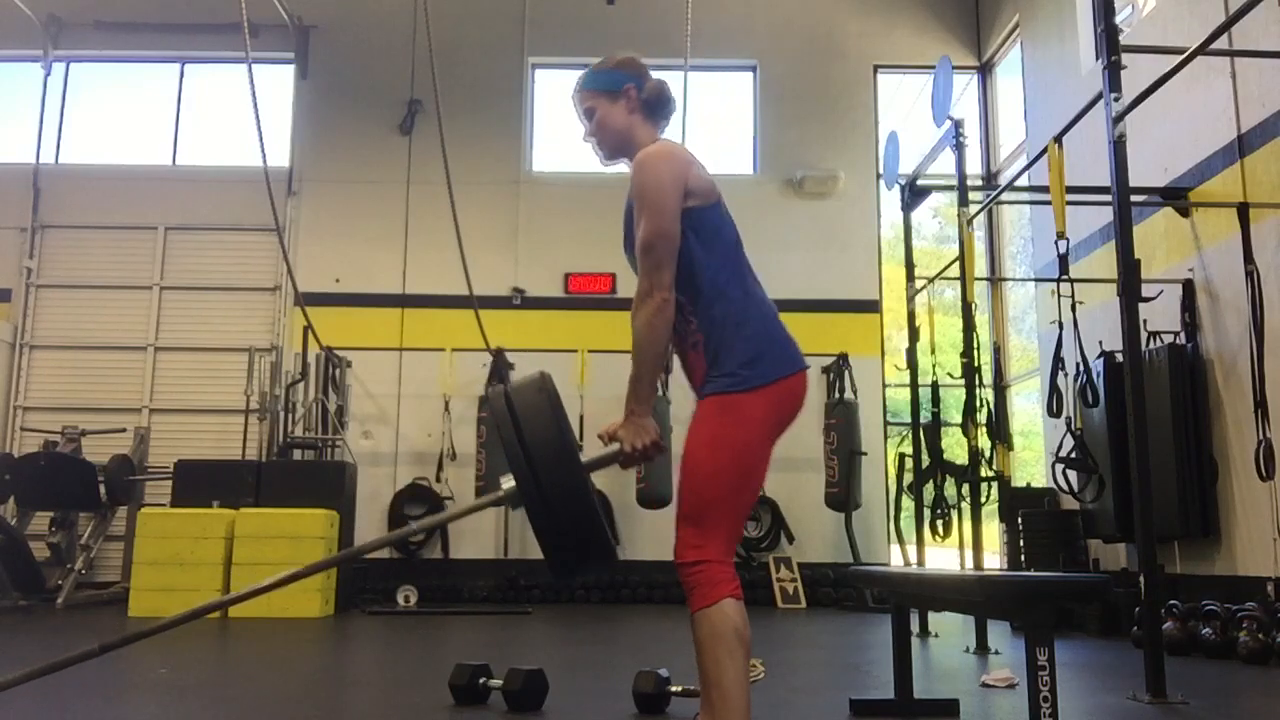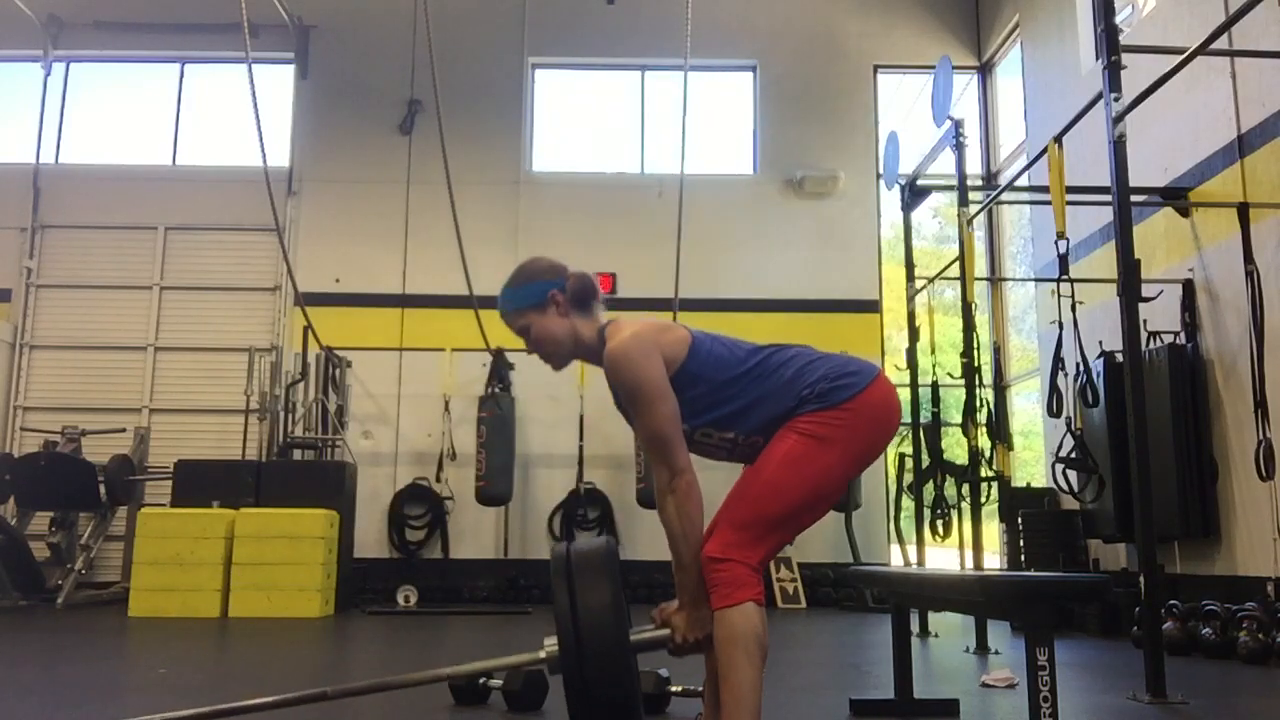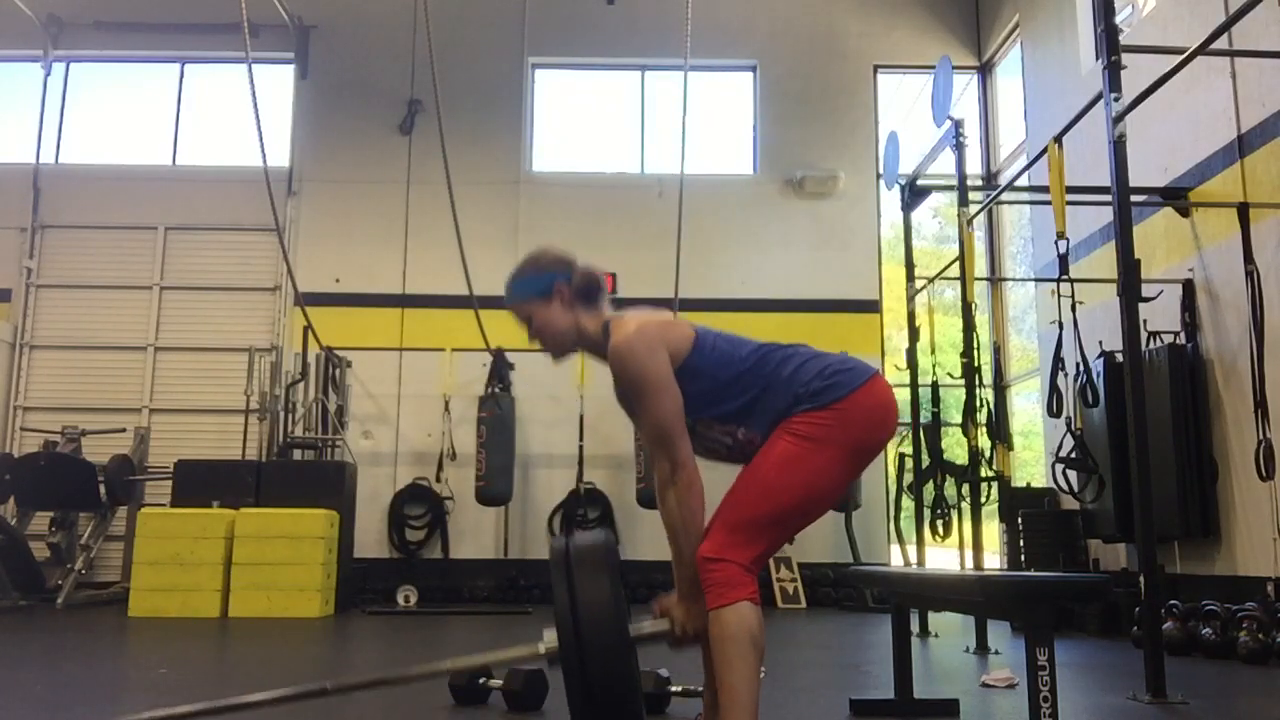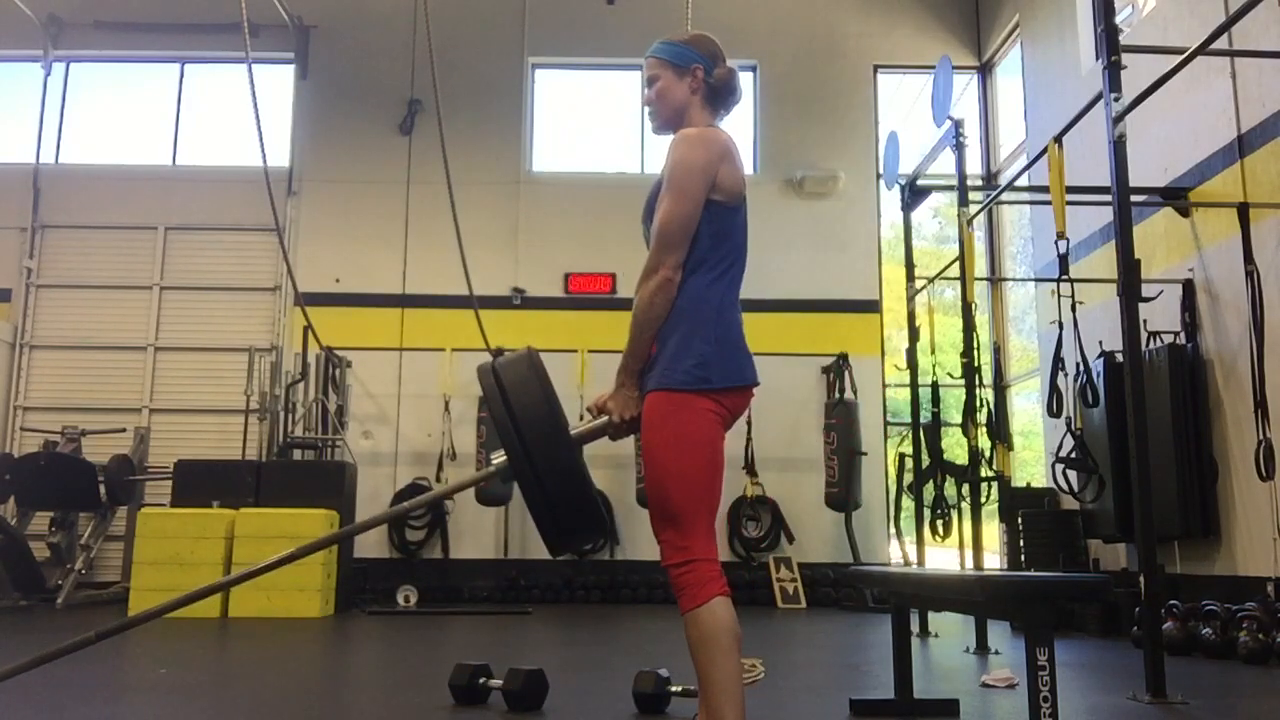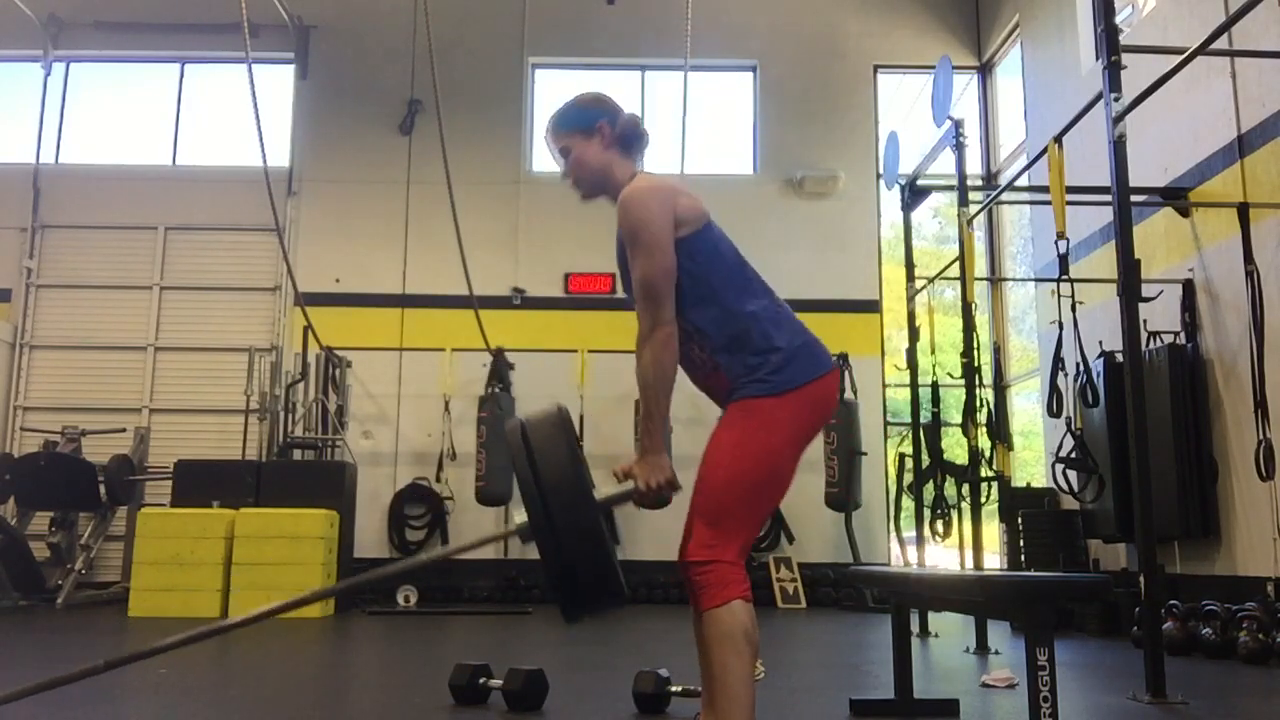
dt=1s
person 1, frame 1
left shoulder: (658, 161)
right shoulder: (664, 169)
left elbow: (657, 298)
right elbow: (668, 297)
left wrist: (637, 412)
right wrist: (642, 411)
left hip: (747, 376)
right hip: (743, 376)
left knee: (702, 558)
right knee: (704, 558)
person 1, frame 2
left shoulder: (627, 349)
right shoulder: (625, 354)
left elbow: (680, 478)
right elbow: (668, 481)
left wrist: (692, 602)
right wrist: (691, 596)
left hip: (845, 404)
right hip: (836, 410)
left knee: (729, 562)
right knee: (723, 560)
person 1, frame 3
left shoulder: (632, 341)
right shoulder: (628, 353)
left elbow: (682, 475)
right elbow: (669, 476)
left wrist: (689, 596)
right wrist: (688, 592)
left hip: (844, 406)
right hip: (839, 410)
left knee: (725, 562)
right knee: (725, 560)
person 1, frame 4
left shoulder: (699, 145)
right shoulder: (705, 152)
left elbow: (664, 274)
left wrist: (625, 383)
right wrist: (638, 383)
left hip: (692, 372)
right hip: (700, 370)
left knee: (691, 559)
right knee: (689, 556)
person 1, frame 5
left shoulder: (643, 196)
right shoulder: (647, 203)
left elbow: (660, 334)
right elbow: (661, 334)
left wrist: (653, 451)
right wrist: (649, 448)
left hip: (780, 383)
right hip: (772, 384)
left knee: (713, 561)
right knee: (709, 559)
